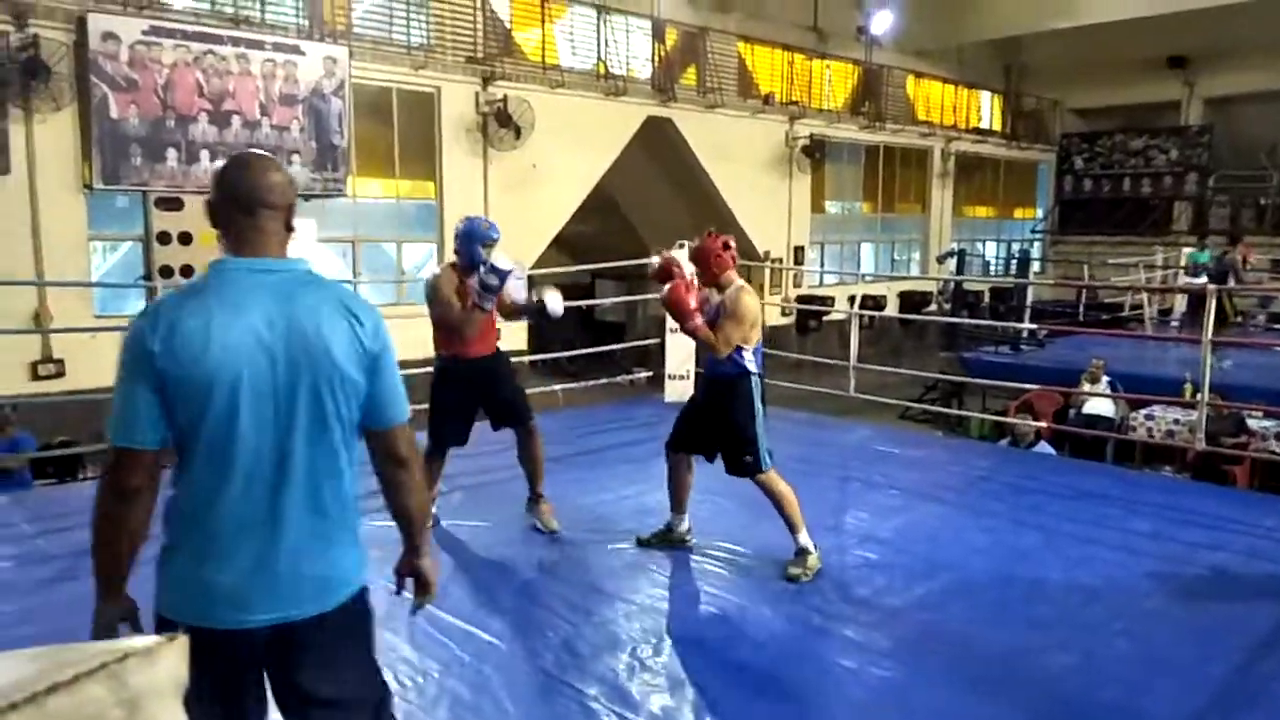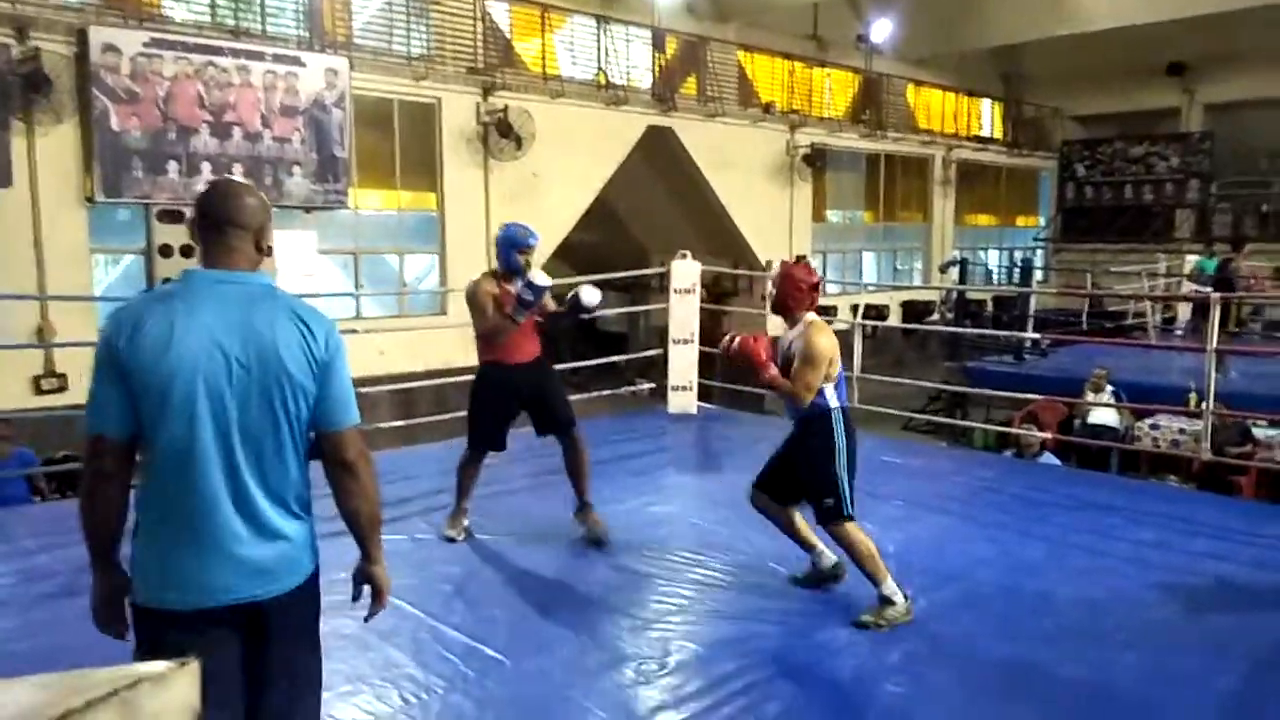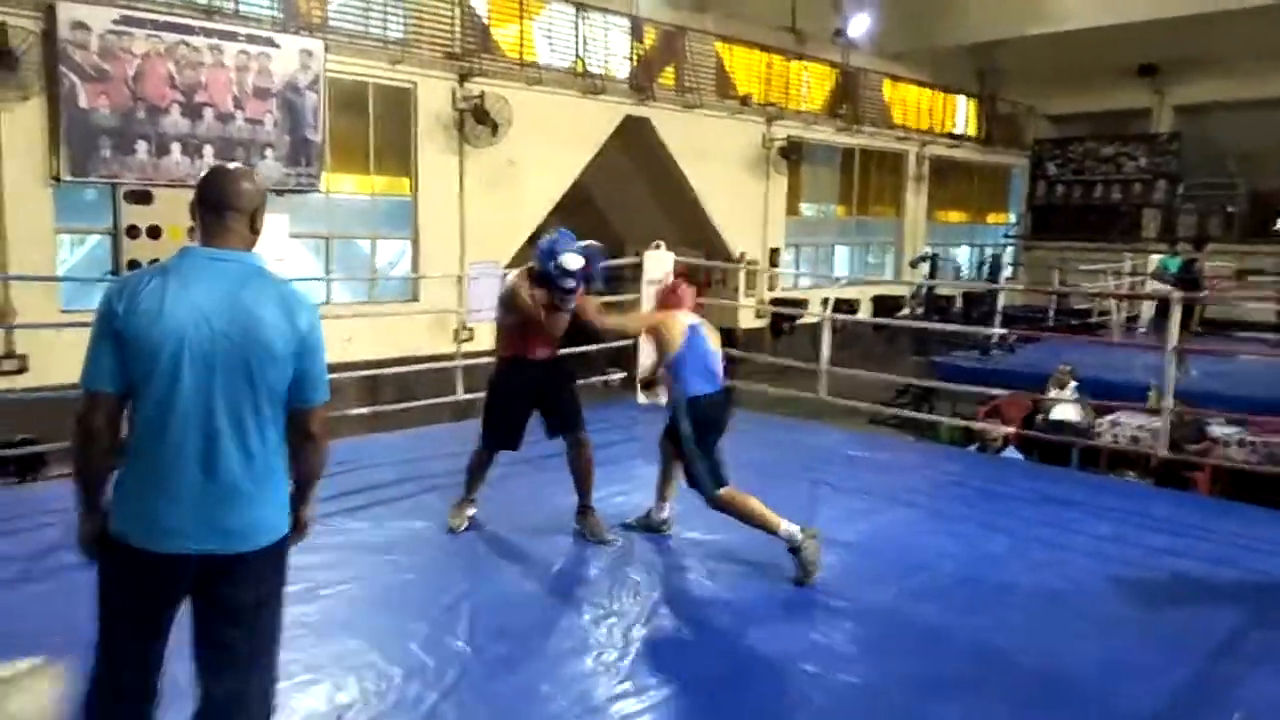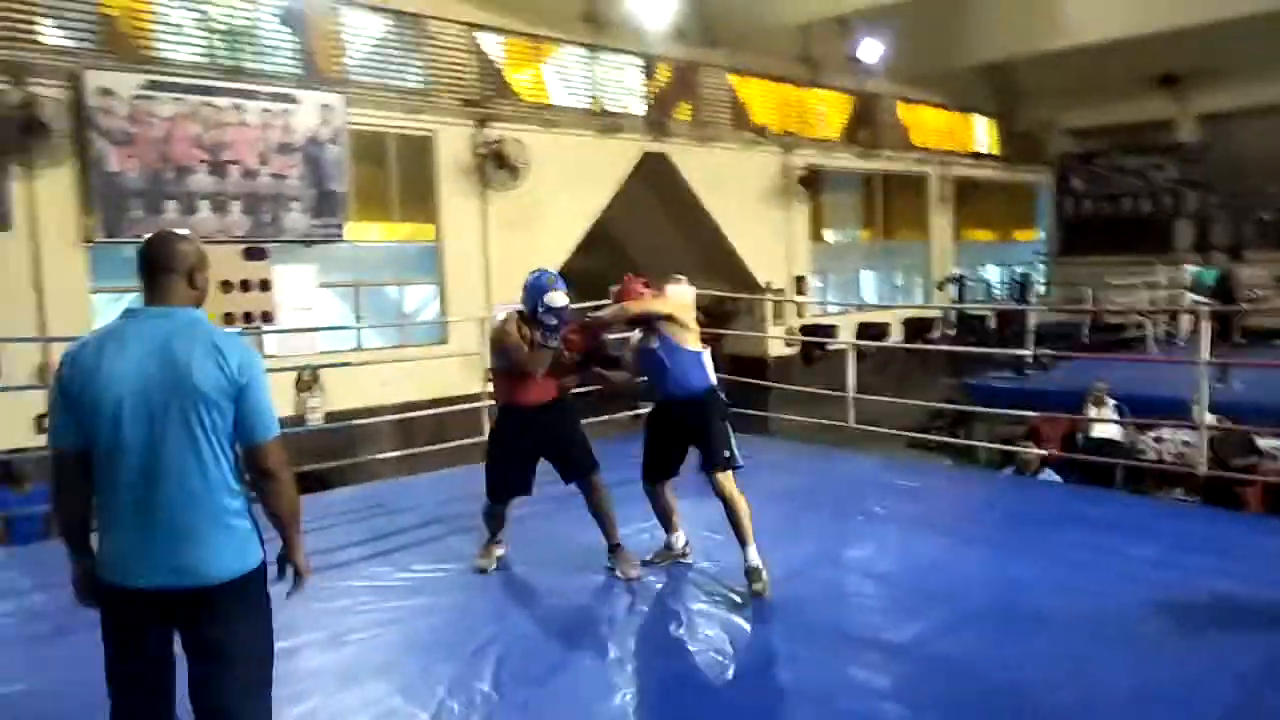
dt=0.7s
person 1, frame 1
left shoulder: (163, 326)
right shoulder: (354, 316)
left elbow: (130, 484)
right elbow: (398, 457)
left wrist: (110, 592)
right wrist: (417, 548)
left hip: (207, 599)
right hip: (328, 586)
person 1, frame 2
left shoulder: (132, 326)
right shoulder: (311, 329)
left elbow: (106, 467)
right elbow: (347, 459)
left wrist: (104, 568)
right wrist: (371, 554)
left hip: (178, 582)
right hip: (283, 570)
person 1, frame 3
left shoulder: (130, 295)
right shoulder: (292, 309)
left elbow: (97, 421)
right elbow: (310, 429)
left wrist: (91, 506)
right wrist: (301, 498)
left hip: (146, 527)
right hip: (250, 530)
person 1, frame 4
left shoulder: (83, 360)
right shoulder: (230, 354)
left elbow: (70, 476)
right elbow: (268, 466)
left wrist: (81, 556)
right wrist: (293, 540)
left hip: (128, 573)
right hip: (223, 566)
person 2, frame 1
left shoulder: (742, 300)
right shoulder: (716, 293)
left elbow: (719, 348)
right elbow: (701, 324)
left wrist: (688, 316)
right wrist: (675, 284)
left hip: (739, 388)
right hip: (712, 384)
left knee: (761, 473)
right knee: (677, 452)
left ankle: (806, 548)
right ankle: (679, 528)
person 2, frame 2
left shoulder: (815, 337)
right shoulder: (794, 333)
left elbow: (802, 396)
right elbow: (787, 377)
left wrist: (763, 367)
right wrist: (753, 356)
left hip: (828, 431)
right hip: (806, 429)
left knee: (838, 523)
right knee: (764, 498)
left ankle: (894, 599)
right ankle: (824, 562)
person 2, frame 3
left shoulder: (661, 320)
right shoulder: (707, 330)
left elbow: (605, 323)
left wrist: (580, 303)
right wrist: (656, 376)
left hip: (694, 410)
right hip: (717, 402)
left knee: (716, 494)
right knee: (670, 443)
left ankle: (797, 538)
right ankle: (659, 514)
person 2, frame 4
left shoulder: (671, 310)
right shoulder: (641, 343)
left elbow: (628, 310)
right elbow: (622, 376)
left wrist: (592, 320)
left hip: (703, 405)
right hip: (669, 410)
left knee: (722, 483)
right knee: (652, 481)
left ankle: (754, 563)
right ankle: (676, 544)
person 3, frame 1
left shoulder: (491, 272)
right shoulder: (442, 281)
left elbow: (509, 311)
right elbow: (463, 330)
left wrist: (536, 305)
right wrist: (487, 294)
left hip: (492, 362)
right hip: (455, 369)
left knee: (527, 428)
right knee: (439, 444)
left ankle: (537, 501)
person 3, frame 2
left shoulder: (533, 282)
right shoulder: (482, 288)
left elbow: (553, 317)
right elbow: (491, 337)
left wrist: (574, 308)
right wrist: (520, 309)
left hip: (536, 369)
right hip: (497, 375)
left knee: (572, 436)
right knee: (477, 449)
left ankle: (584, 509)
right ankle: (460, 511)
person 3, frame 3
left shoulder: (556, 281)
right shoulder: (518, 288)
right elbow: (553, 331)
left wrist: (582, 284)
right wrist: (568, 291)
left hip: (548, 366)
right hip: (514, 371)
left knee: (578, 438)
right knee: (491, 446)
left ankle: (585, 512)
right ankle: (466, 502)
person 3, frame 4
left shoulder: (551, 326)
right shoulder: (507, 330)
left elbow: (564, 367)
right elbow: (532, 369)
right wrist: (550, 333)
left hip: (553, 411)
right hip: (517, 419)
left knee: (591, 480)
right knee: (499, 496)
left ankle: (616, 549)
right ankle: (493, 543)
